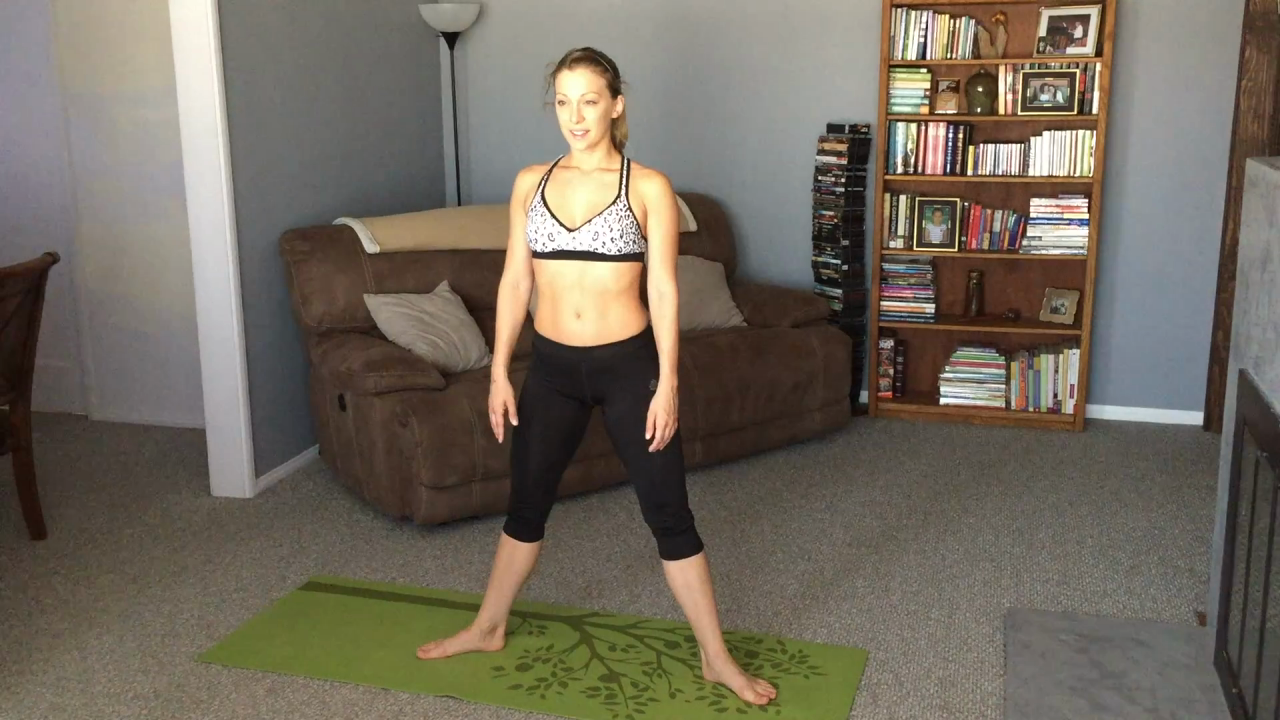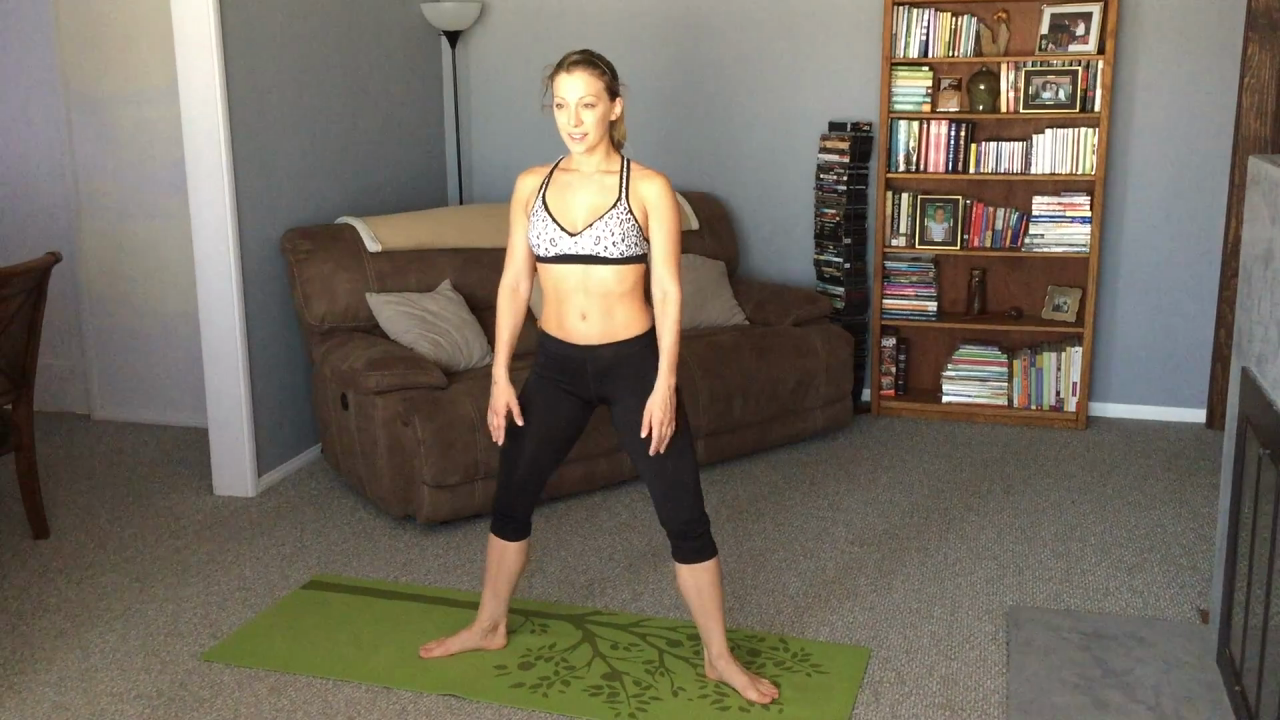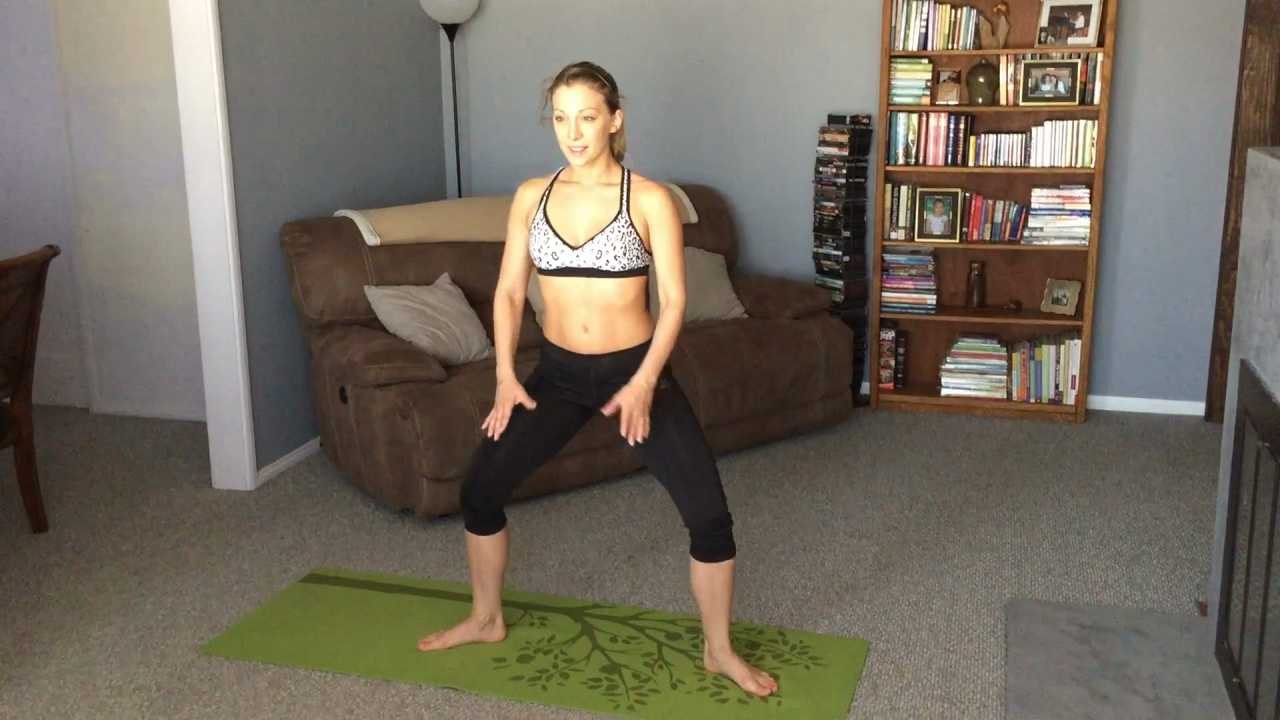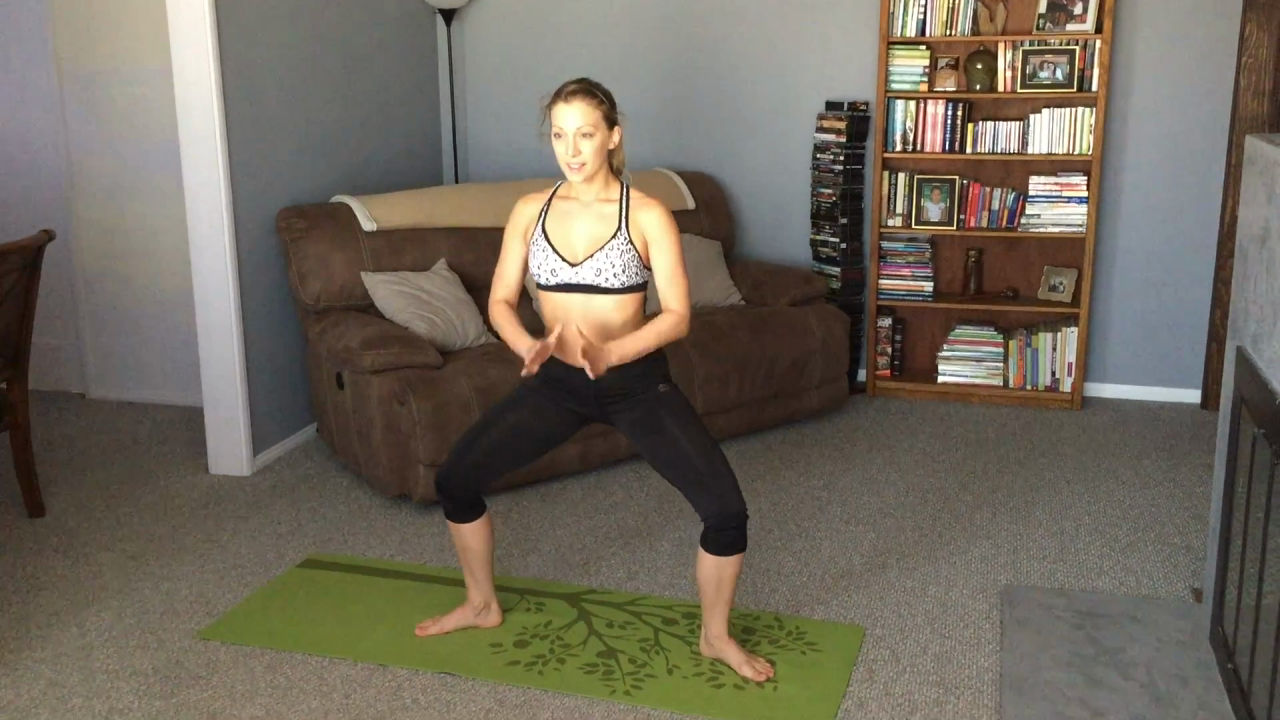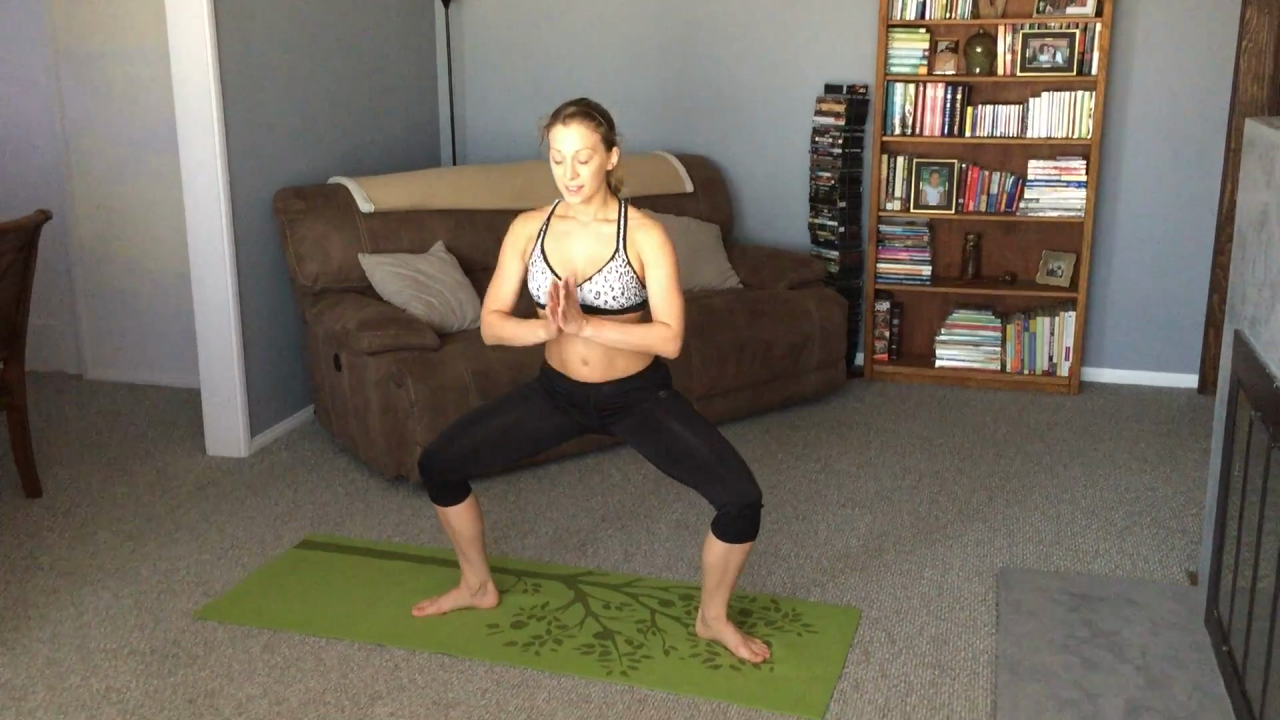
dt=0.3s
person 1, frame 1
left shoulder: (649, 187)
right shoulder: (531, 182)
left elbow: (664, 289)
right elbow: (514, 282)
left wrist: (668, 383)
right wrist: (499, 371)
left hip: (629, 365)
right hip: (552, 367)
left knee: (668, 513)
right knee: (527, 503)
left ankle: (716, 658)
right ankle: (488, 628)
person 1, frame 2
left shoulder: (649, 187)
right shoulder: (531, 185)
left elbow: (668, 290)
right elbow: (513, 284)
left wrist: (665, 384)
right wrist: (500, 374)
left hip: (633, 364)
right hip: (557, 366)
left knee: (683, 515)
right knee: (511, 500)
left ankle: (719, 656)
right ankle: (489, 626)
person 1, frame 3
left shoulder: (650, 199)
right shoulder: (531, 196)
left elbow: (674, 300)
right elbow: (507, 292)
left wrist: (643, 385)
right wrist: (506, 377)
left hip: (636, 374)
right hip: (557, 372)
left knee: (709, 515)
right knee: (479, 492)
left ankle: (718, 650)
right ankle: (486, 619)
person 1, frame 4
left shoulder: (648, 215)
right shoulder: (529, 211)
left elbow: (677, 313)
right elbow: (500, 300)
left wrist: (609, 350)
right wrist: (527, 346)
left hip: (636, 381)
right hip: (556, 382)
left knee: (726, 510)
right knee: (455, 480)
left ankle: (715, 636)
right ankle: (481, 604)
person 1, frame 5
left shoulder: (645, 234)
right shoulder: (528, 229)
left elbow: (671, 339)
right elbow: (490, 323)
left wrist: (585, 324)
right wrist: (545, 328)
left hip: (638, 395)
right hip: (556, 391)
left knee: (741, 499)
right knee: (438, 465)
left ankle: (713, 617)
right ankle: (476, 585)
